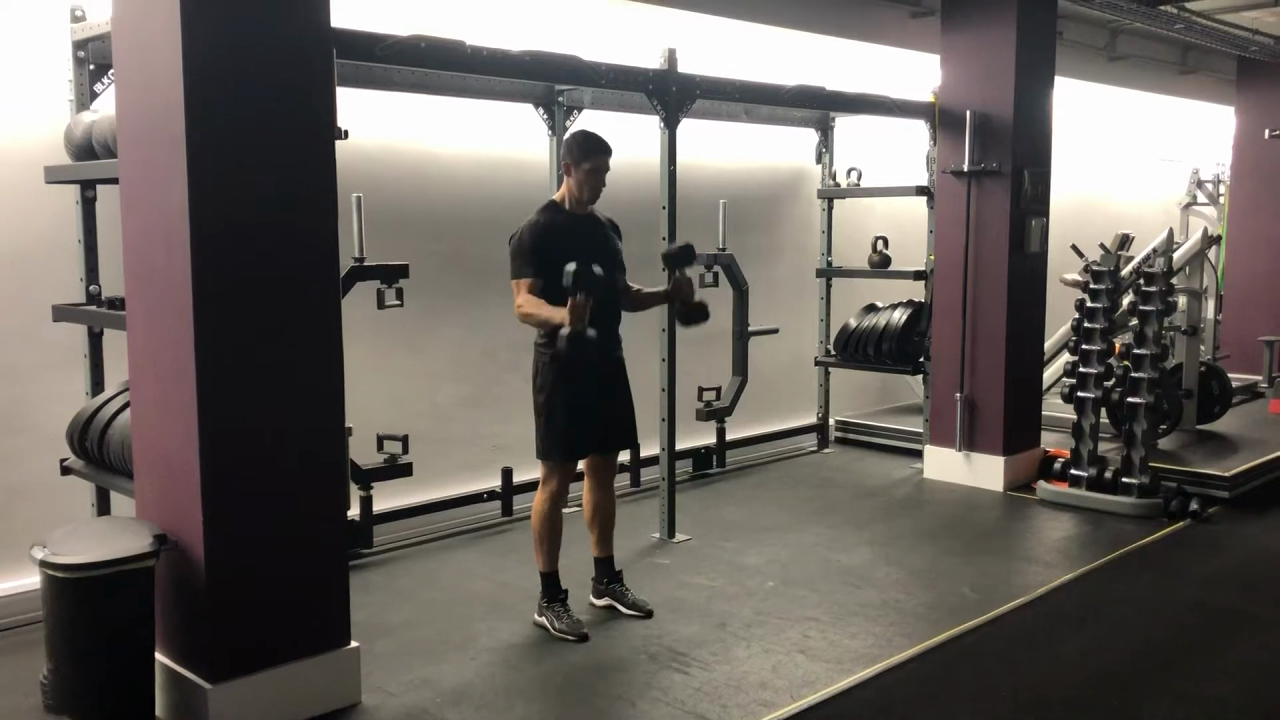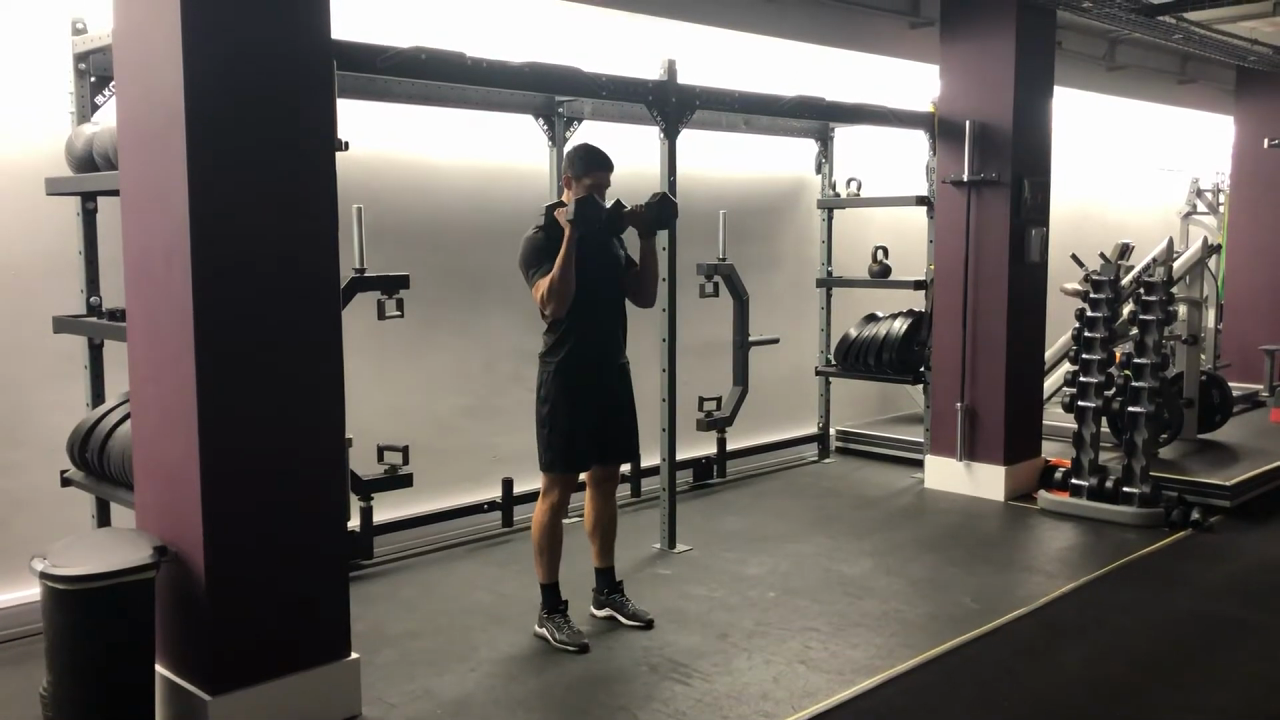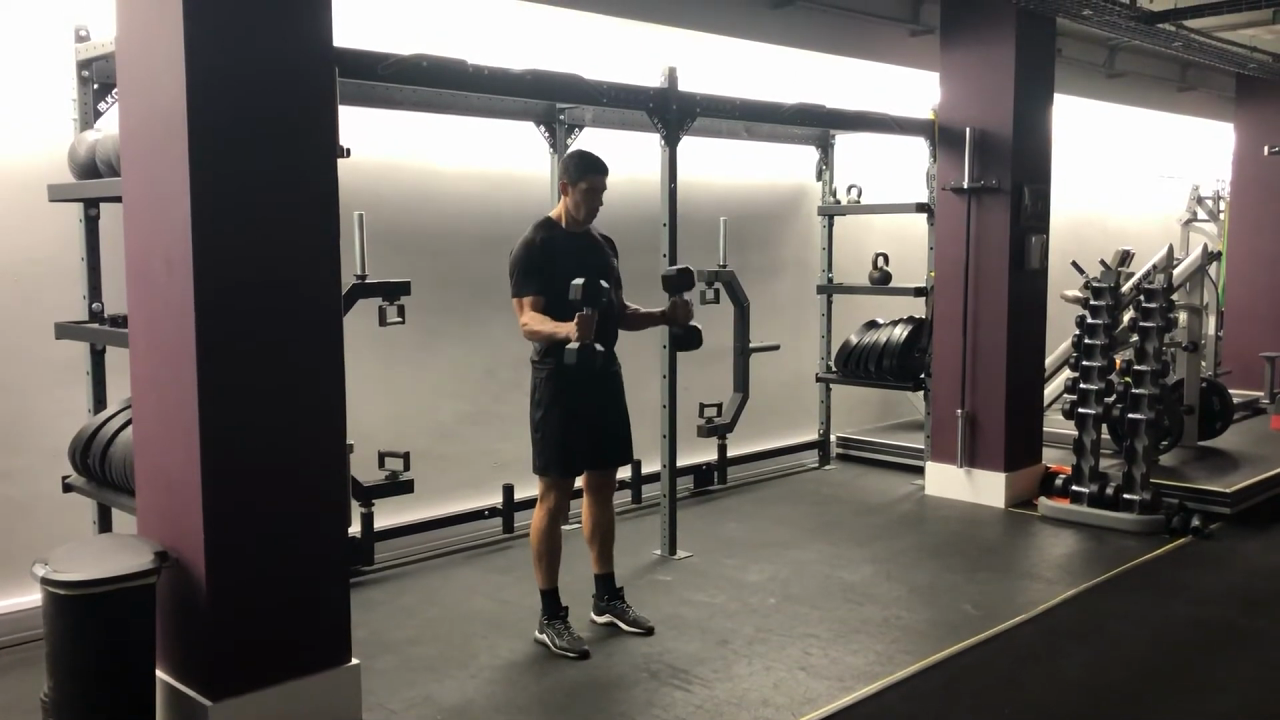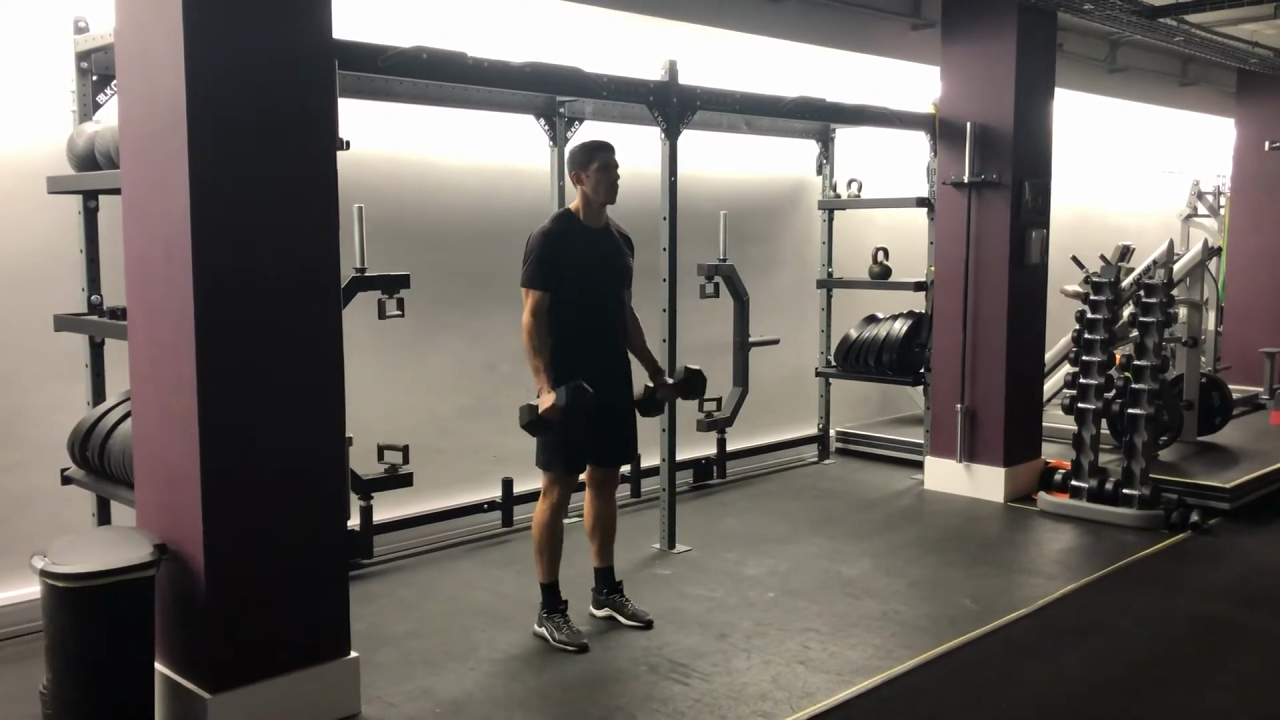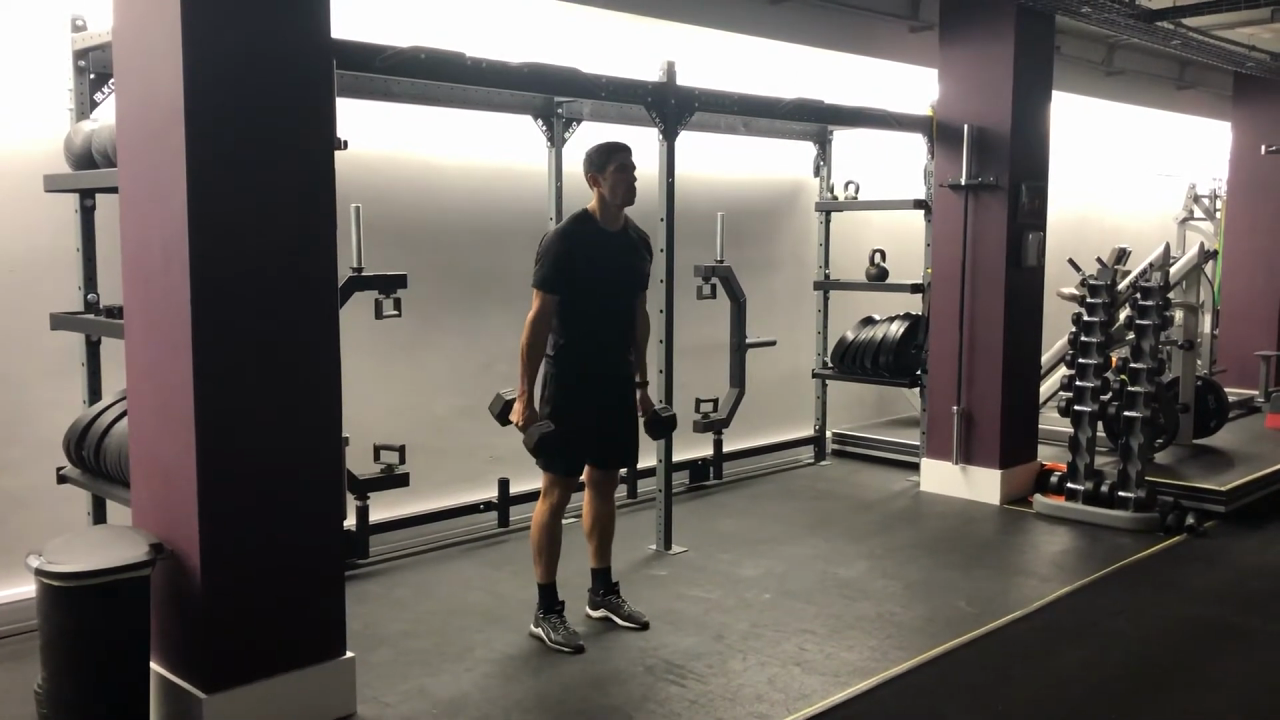
dt=1s
person 1, frame 1
left shoulder: (606, 228)
right shoulder: (538, 230)
left elbow: (620, 293)
right elbow: (523, 302)
left wrist: (666, 295)
right wrist: (561, 315)
left hip: (608, 364)
right hip: (564, 368)
left knee: (603, 472)
right knee: (557, 481)
left ankle: (606, 580)
right ankle: (550, 599)
person 1, frame 2
left shoulder: (609, 236)
right shoulder: (542, 239)
left elbow: (645, 297)
right elbow: (554, 304)
left wrist: (647, 239)
right wrist: (570, 237)
left hip: (612, 373)
right hip: (567, 378)
left knee: (605, 482)
right knee: (557, 492)
left ankle: (607, 591)
right ankle: (550, 610)
person 1, frame 3
left shoulder: (603, 244)
right shoulder: (535, 245)
left elbow: (618, 313)
right elbow: (528, 320)
left wrist: (664, 316)
right wrist: (567, 330)
left hip: (605, 378)
right hip: (560, 383)
left knee: (602, 488)
right knee: (555, 498)
left ankle: (607, 597)
right ankle: (550, 616)
person 1, frame 4
left shoulder: (620, 240)
right shoulder: (551, 238)
right elbow: (532, 317)
left wrist: (655, 371)
right wrist: (546, 385)
left hip: (614, 379)
right hip: (570, 385)
left knee: (605, 483)
right knee: (557, 491)
left ankle: (606, 591)
right ankle: (550, 609)
person 1, frame 5
left shoulder: (639, 242)
right shoulder: (565, 240)
right elbow: (539, 318)
left wrist: (641, 381)
right wrist: (525, 395)
left hip: (617, 381)
right hip: (570, 381)
left knee: (604, 485)
right knee: (557, 492)
left ankle: (602, 591)
right ankle: (546, 610)
